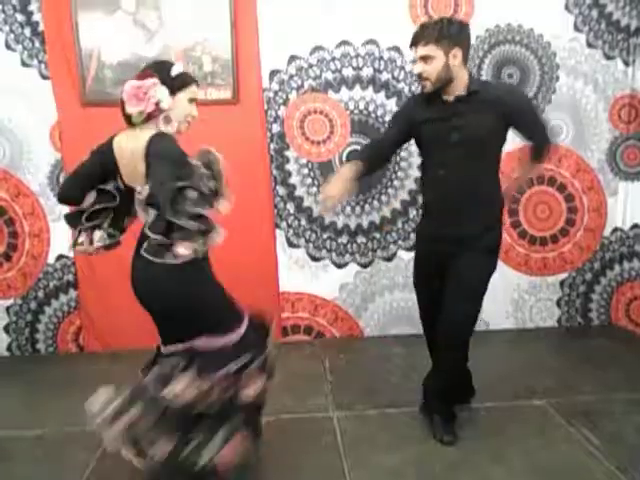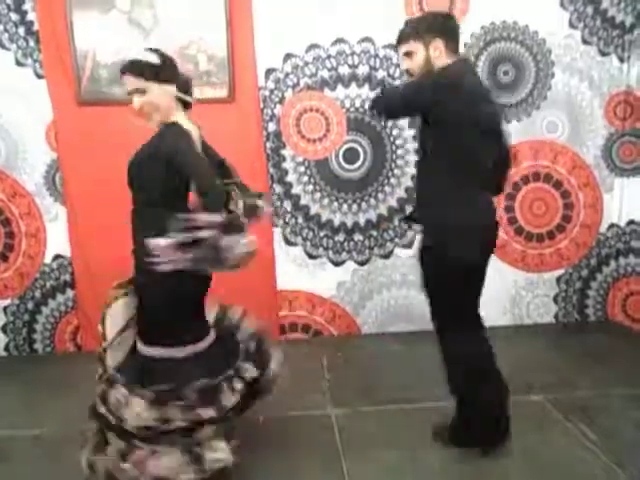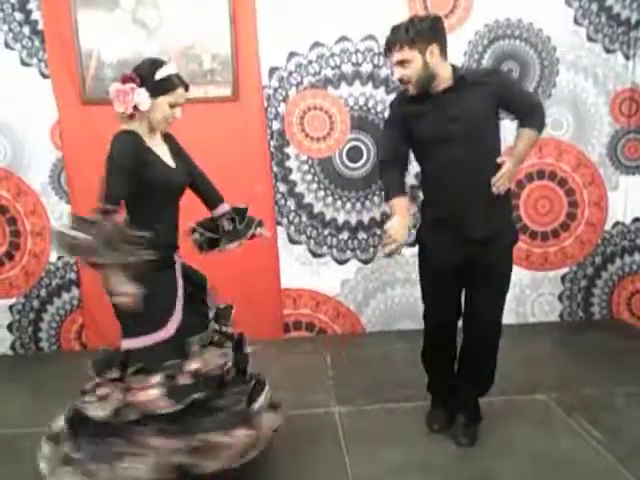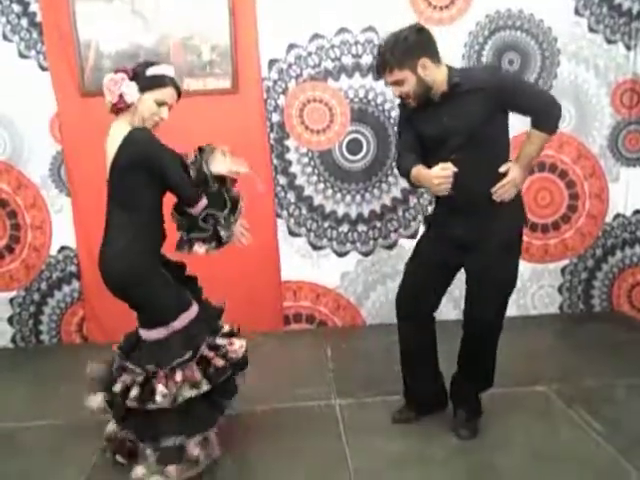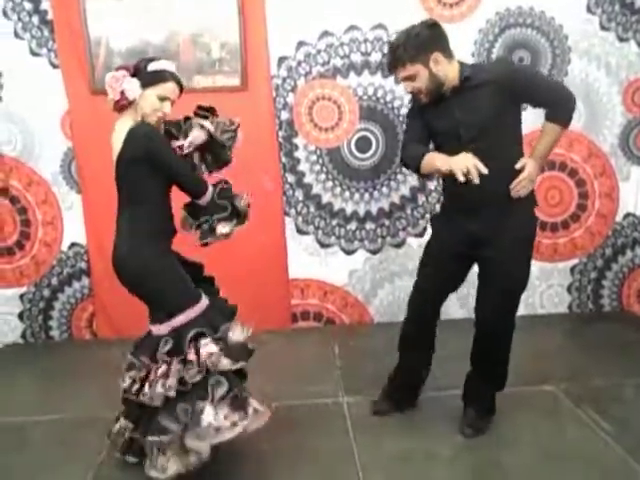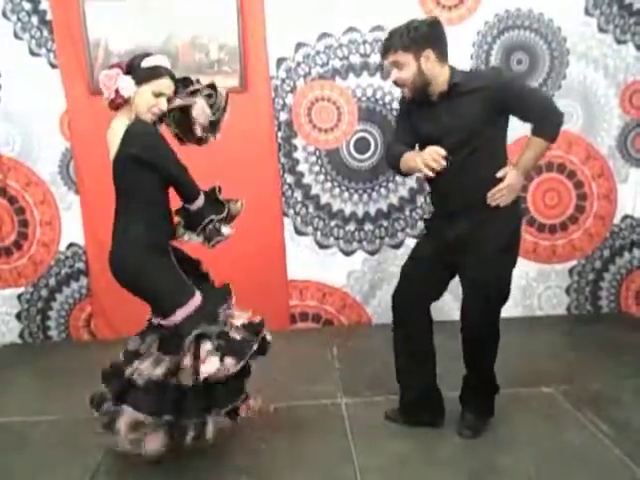
dt=0.5s
person 1, frame 1
left shoulder: (501, 99)
right shoulder: (417, 108)
left elbow: (541, 138)
right elbow: (380, 147)
left wrist: (522, 178)
right wrist: (345, 174)
left hip: (477, 238)
right hip: (431, 236)
left knee: (455, 326)
right knee: (434, 322)
left ankle: (439, 401)
right ankle: (454, 389)
person 1, frame 2
left shoulder: (451, 83)
right shoulder: (479, 96)
left elbow: (385, 104)
right elbow: (499, 166)
left wrist: (406, 93)
left hip: (448, 230)
right hip: (474, 228)
left knee: (456, 328)
right knee: (462, 322)
left ankle: (483, 425)
right ankle: (480, 417)
person 1, frame 3
left shoulder: (487, 83)
right shoulder: (404, 107)
left elbow: (534, 112)
right elbow: (391, 163)
left wrist: (514, 161)
right wrist: (398, 211)
left hip: (493, 230)
right hip: (441, 234)
left knee: (483, 325)
right knee: (439, 322)
left ankle: (467, 407)
right ankle: (442, 399)
person 1, frame 4
left shoulder: (488, 83)
right shoulder: (411, 109)
left elbow: (548, 110)
right elbow: (406, 159)
left wrist: (521, 167)
right wrist: (427, 177)
left hip: (496, 223)
right hip: (445, 222)
left knee: (483, 319)
right knee: (411, 303)
left ankle: (466, 402)
right ankle: (425, 395)
person 1, frame 5
left shoulder: (502, 78)
right shoulder: (423, 104)
left elbow: (562, 101)
right elbow: (412, 153)
left wrist: (537, 161)
right wrist: (447, 161)
left hip: (508, 218)
right hip: (456, 218)
left knee: (494, 315)
right knee: (422, 302)
left ankle: (480, 402)
right ankle: (400, 393)
person 1, frame 6
left shoulder: (489, 86)
right shoulder: (412, 105)
left elbow: (549, 116)
right elbow: (395, 152)
left wrist: (520, 172)
right wrist: (417, 159)
left hip: (491, 226)
right hip: (443, 224)
left knee: (479, 320)
right knee: (407, 301)
left ankle: (477, 405)
right ankle: (420, 403)
person 2, frame 1
left shoulder: (113, 146)
right shoulder: (162, 144)
left elbow: (69, 192)
right elbow: (169, 202)
right wrist: (208, 194)
left hip: (145, 273)
right hip: (182, 272)
left knee: (182, 352)
right knee: (224, 349)
person 2, frame 2
left shoulder: (173, 135)
right shoulder: (179, 134)
left elbow: (206, 190)
right elbow: (224, 182)
left hip: (168, 268)
right hip: (182, 262)
left knee: (160, 362)
right knee: (190, 349)
person 2, frame 3
left shoulder: (165, 142)
right shoulder: (127, 144)
left elbow: (202, 185)
right elbow: (109, 206)
left wrist: (239, 222)
right wrist: (118, 270)
left hip: (160, 261)
right hip: (136, 265)
left knee: (195, 337)
right knee: (154, 353)
person 2, frame 4
left shoulder: (123, 136)
right shoulder: (140, 142)
left elbow: (176, 168)
right elbow: (185, 192)
left wrist: (208, 164)
right wrist: (225, 223)
left hip: (125, 257)
right hip: (133, 262)
left knee: (163, 331)
right knee: (185, 334)
left ankle: (138, 434)
person 2, frame 5
left shoulder: (132, 133)
right shoulder: (145, 137)
left elbow: (185, 131)
right elbow: (193, 184)
left wrist: (197, 131)
right wrist: (224, 210)
left hip: (138, 252)
right hip: (145, 255)
left knee: (174, 330)
right knee: (199, 325)
left ankle: (152, 431)
person 2, frame 6
left shoulder: (125, 129)
right shoulder: (141, 134)
left elbow: (177, 109)
right elbow: (183, 183)
left wrist: (193, 104)
right wrist: (209, 214)
left hip: (139, 249)
right hip: (141, 255)
left knee: (178, 323)
right knee: (196, 322)
